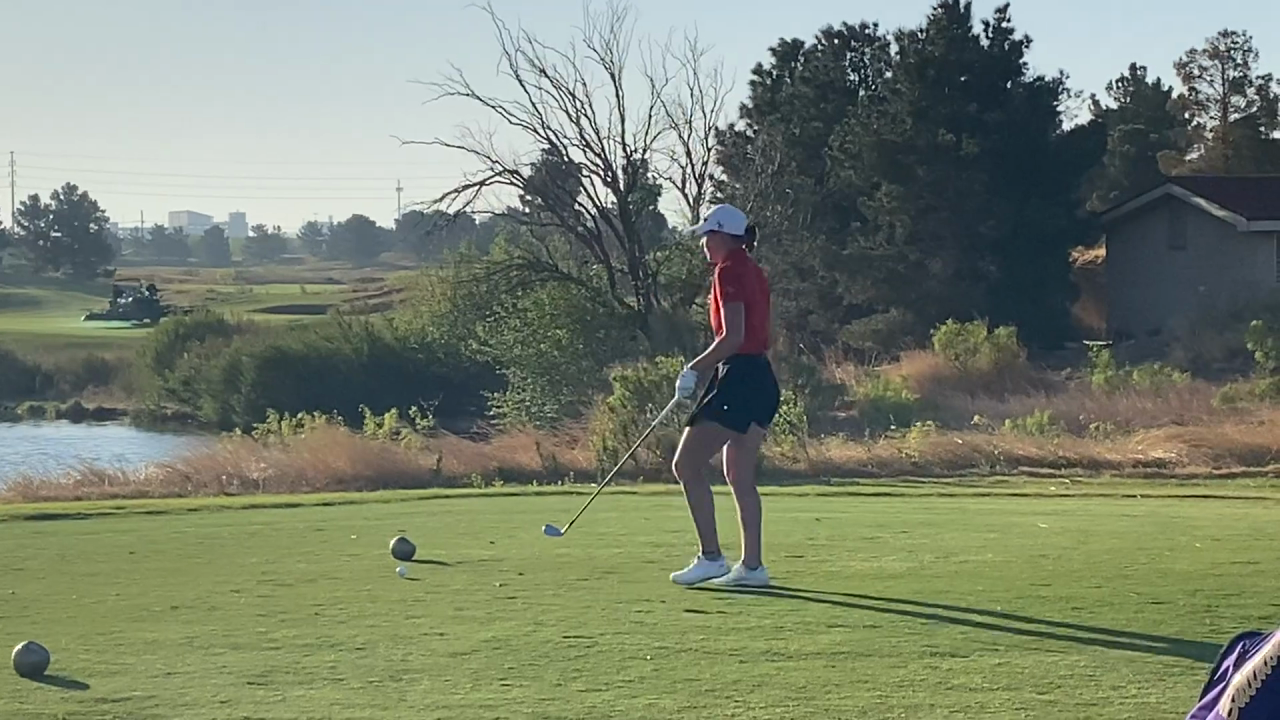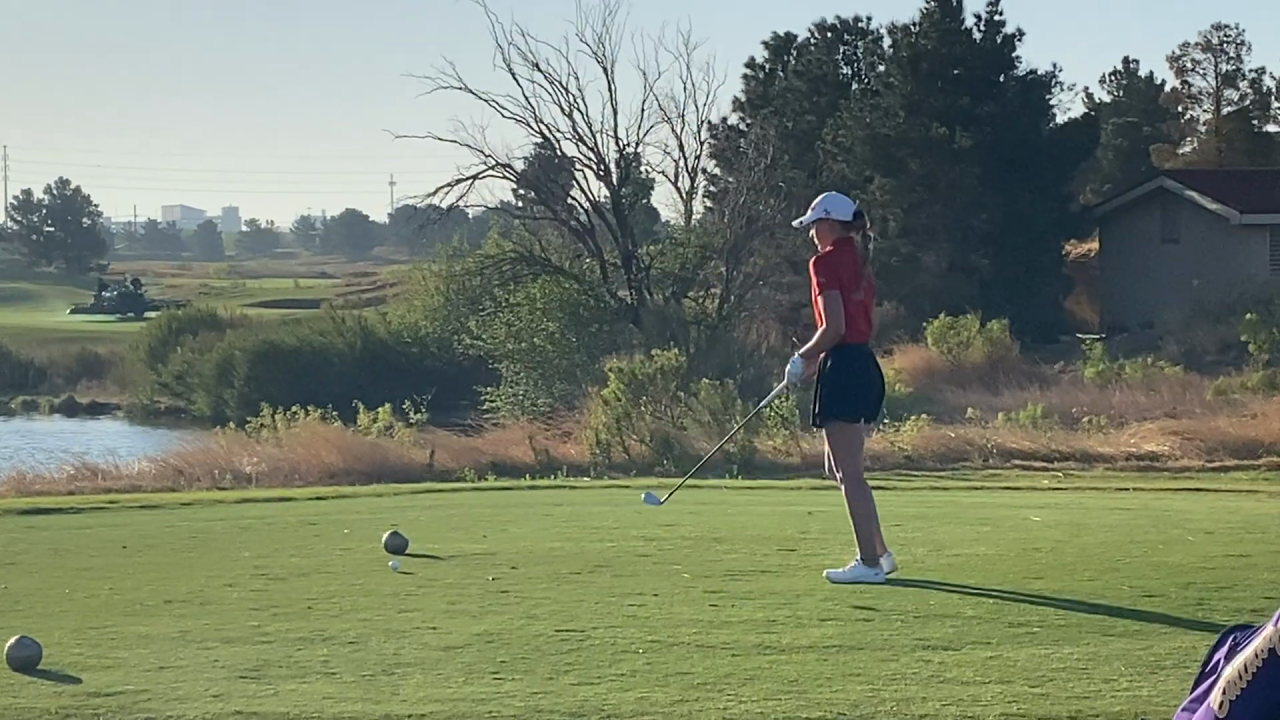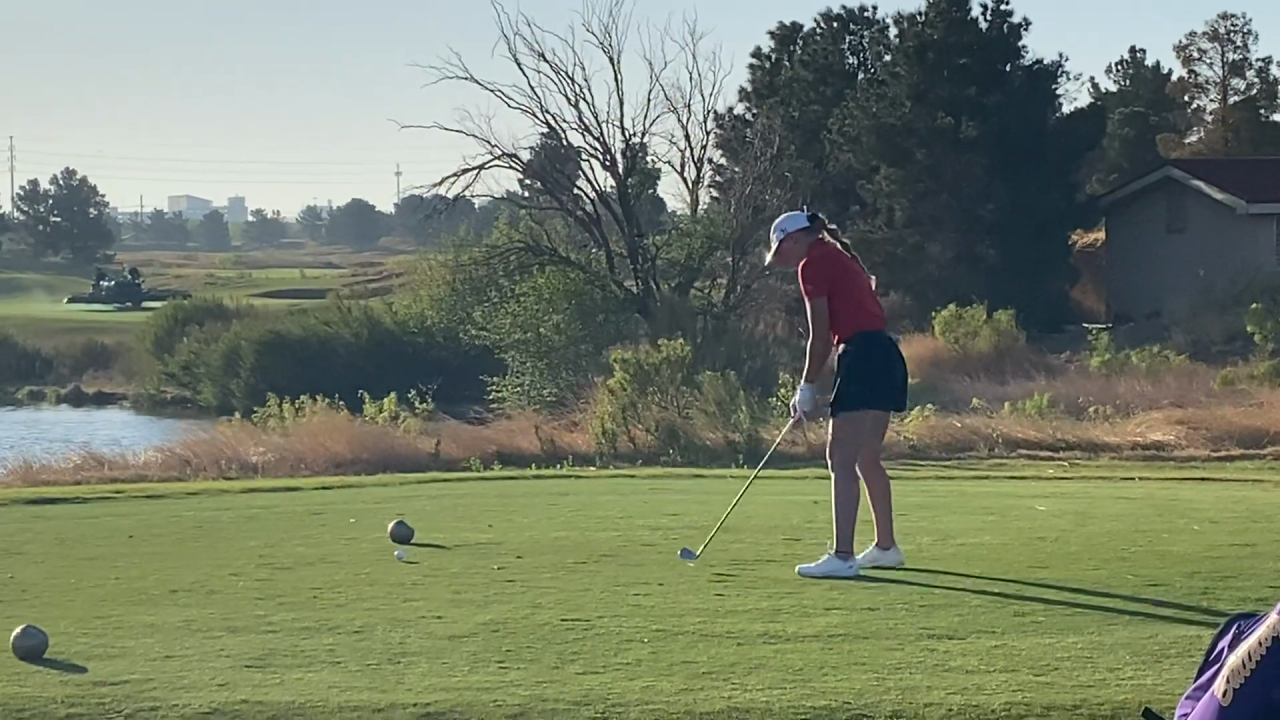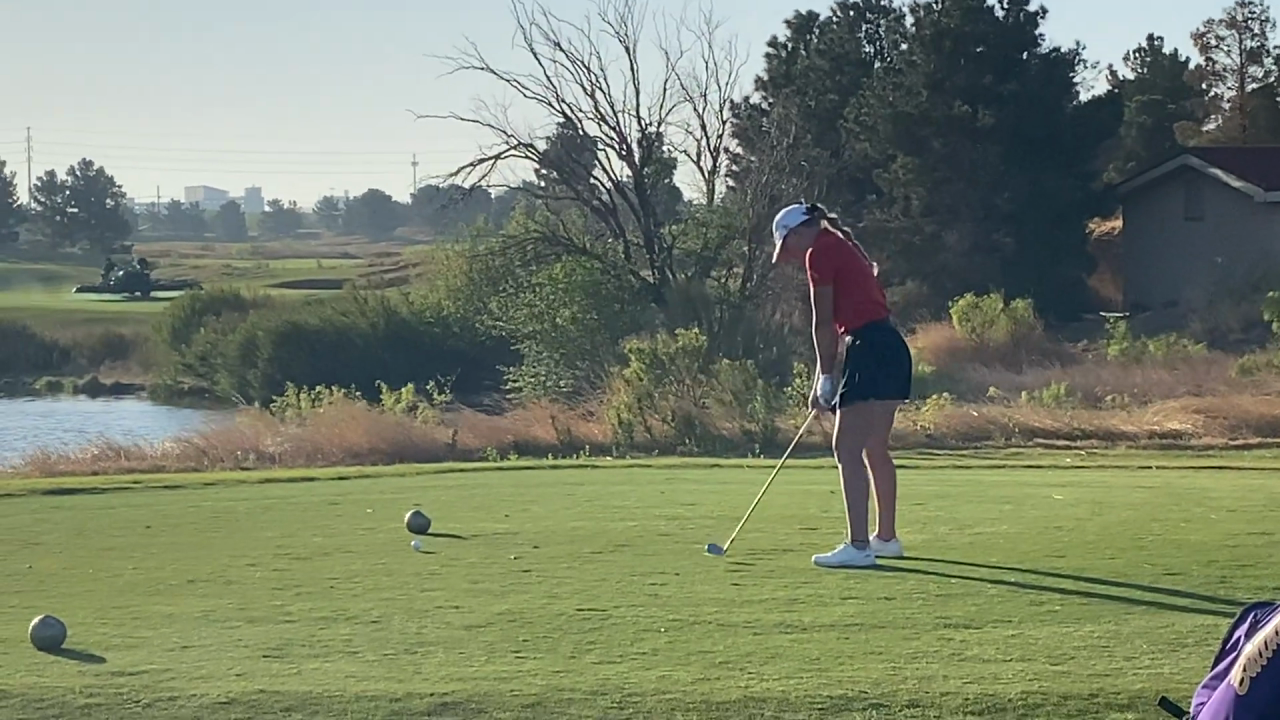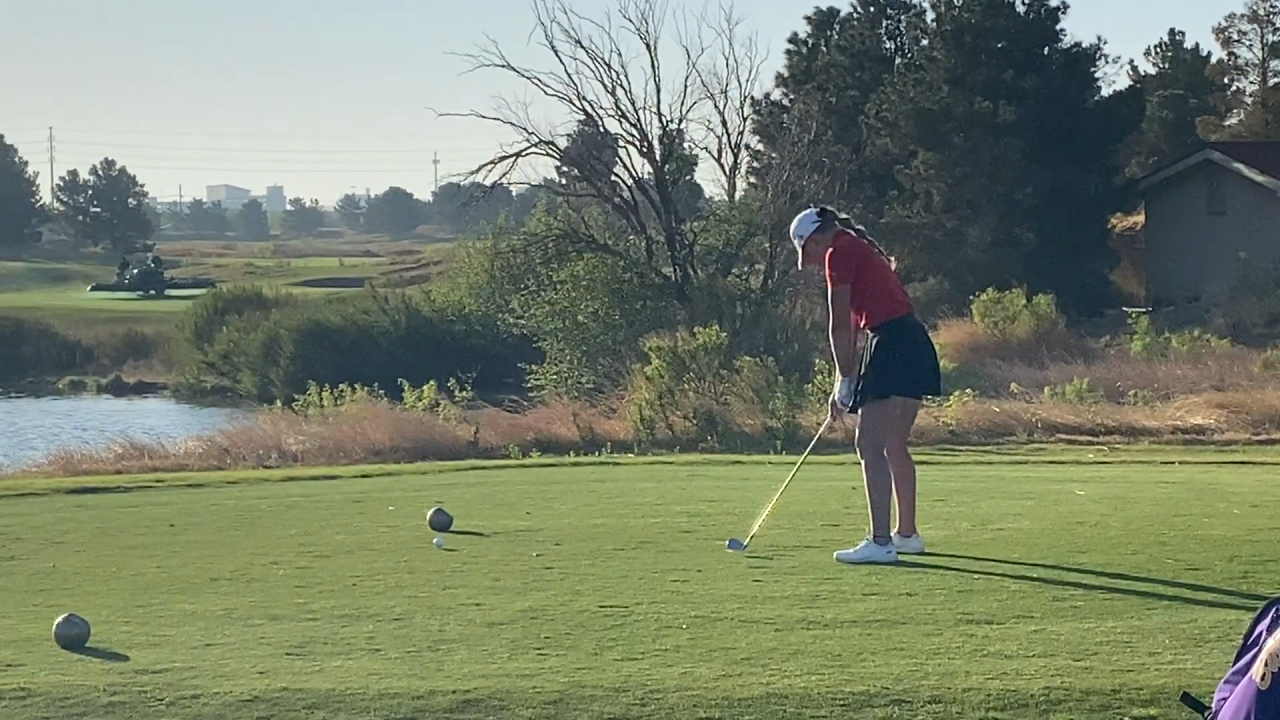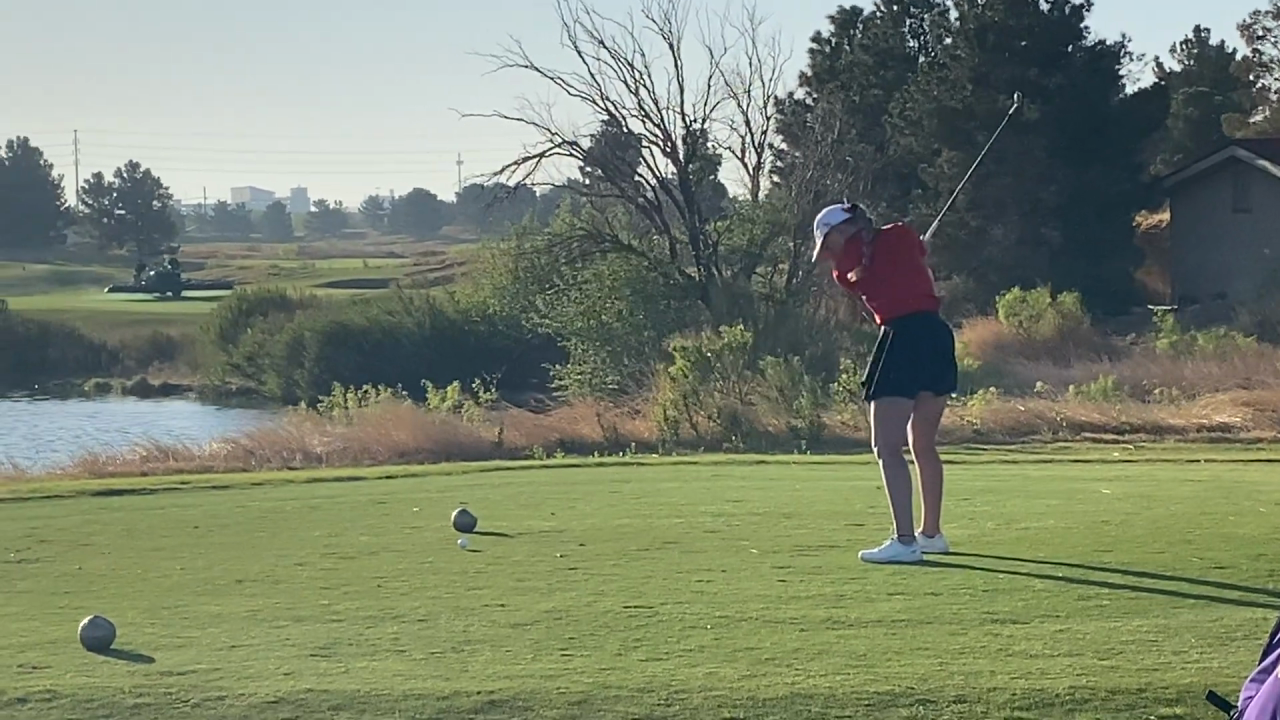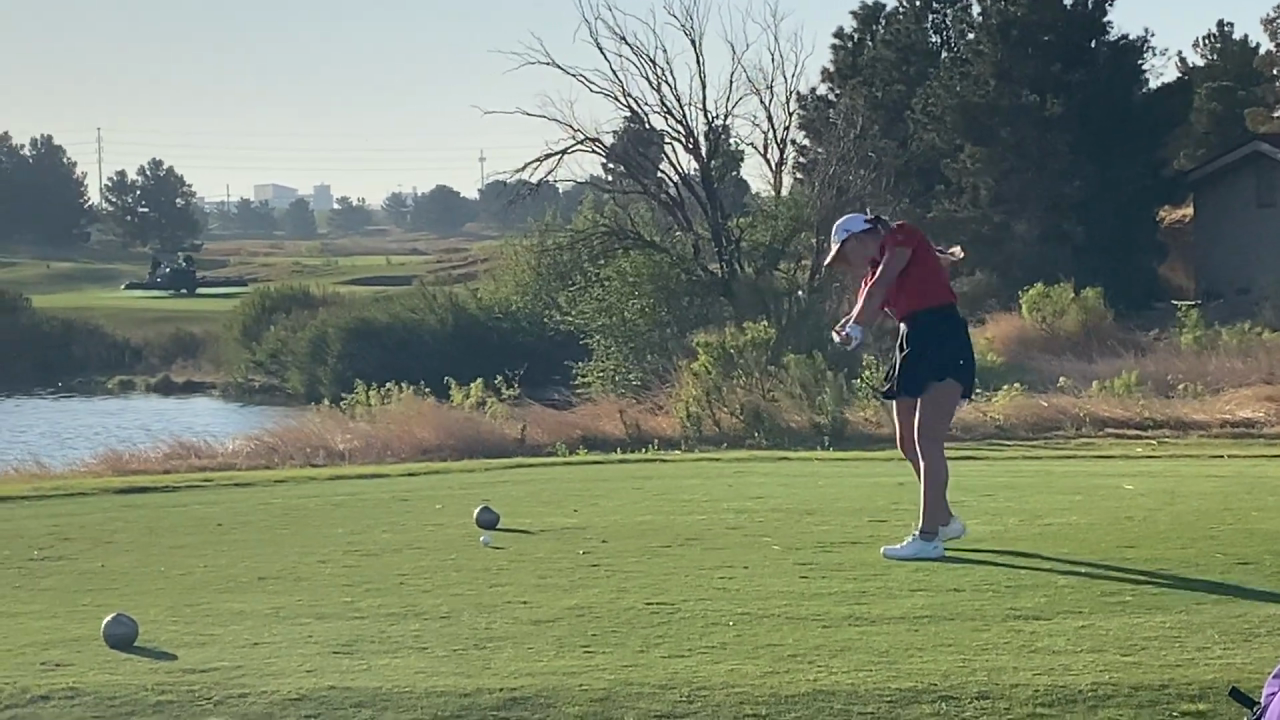
dt=0.7s
person 1, frame 1
left shoulder: (728, 271)
right shoulder: (754, 273)
left elbow: (732, 337)
left wrist: (693, 370)
left hip: (738, 380)
right hip: (760, 377)
left knee: (687, 465)
right knee: (740, 477)
left ankle: (710, 556)
right ankle: (752, 566)
person 1, frame 2
left shoulder: (826, 262)
right shoulder: (858, 263)
left elbow: (833, 328)
left wrist: (801, 359)
right wrist: (816, 359)
left hip: (843, 368)
right hip: (864, 365)
left knee: (848, 472)
right knee: (845, 468)
left ankle: (869, 562)
right ankle: (878, 553)
person 1, frame 3
left shoulder: (812, 264)
right shoulder: (837, 257)
left elbow: (820, 336)
left wrist: (806, 388)
right wrist: (812, 388)
left hip: (863, 359)
right hip: (885, 357)
left knee: (841, 460)
right knee: (867, 459)
left ankle: (842, 556)
right ankle: (886, 545)
person 1, frame 4
left shoulder: (820, 253)
right shoulder: (840, 249)
left elbow: (823, 324)
right elbow: (836, 324)
left wrist: (826, 378)
right wrist: (822, 381)
left hip: (870, 351)
right hip: (886, 349)
left knee: (847, 449)
right knee: (875, 450)
left ankle: (858, 546)
right ankle: (886, 537)
person 1, frame 5
left shoulder: (838, 255)
right shoulder: (859, 249)
left elbow: (839, 328)
right elbow: (854, 325)
left wrist: (844, 382)
right wrist: (844, 383)
left hip: (892, 346)
right hip: (914, 344)
left knee: (871, 447)
right knee: (894, 446)
left ankle: (880, 541)
right ankle: (907, 533)
person 1, frame 6
left shoulder: (844, 269)
right shoulder: (901, 234)
right elbow: (926, 279)
left hip: (902, 341)
right hip: (937, 335)
left knee: (887, 448)
right knee: (924, 445)
left ankle: (905, 541)
right ankle: (931, 533)
person 1, frame 7
left shoulder: (903, 235)
right shoulder: (872, 276)
left elbow: (885, 278)
right elbow: (871, 306)
left wrist: (856, 322)
right wrist: (851, 325)
left hip: (942, 334)
right hip: (912, 343)
left knee: (927, 438)
right knee: (909, 443)
left ankle: (927, 536)
right ankle: (944, 518)
